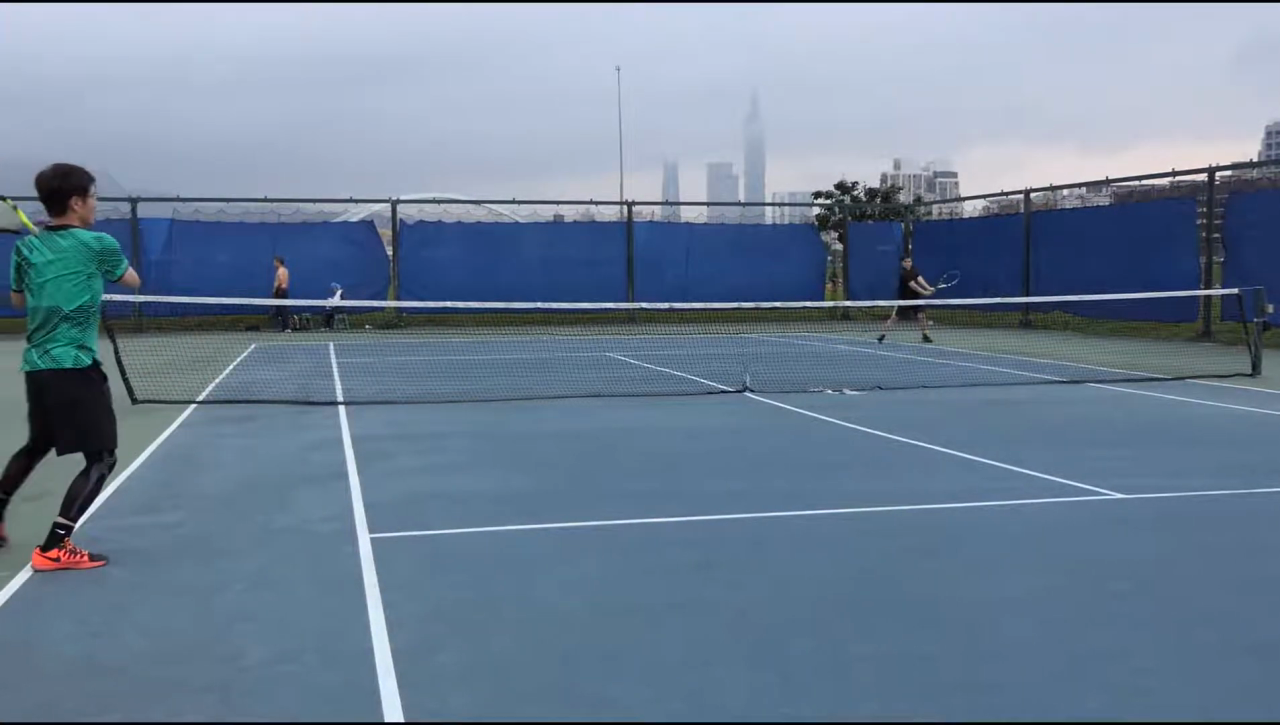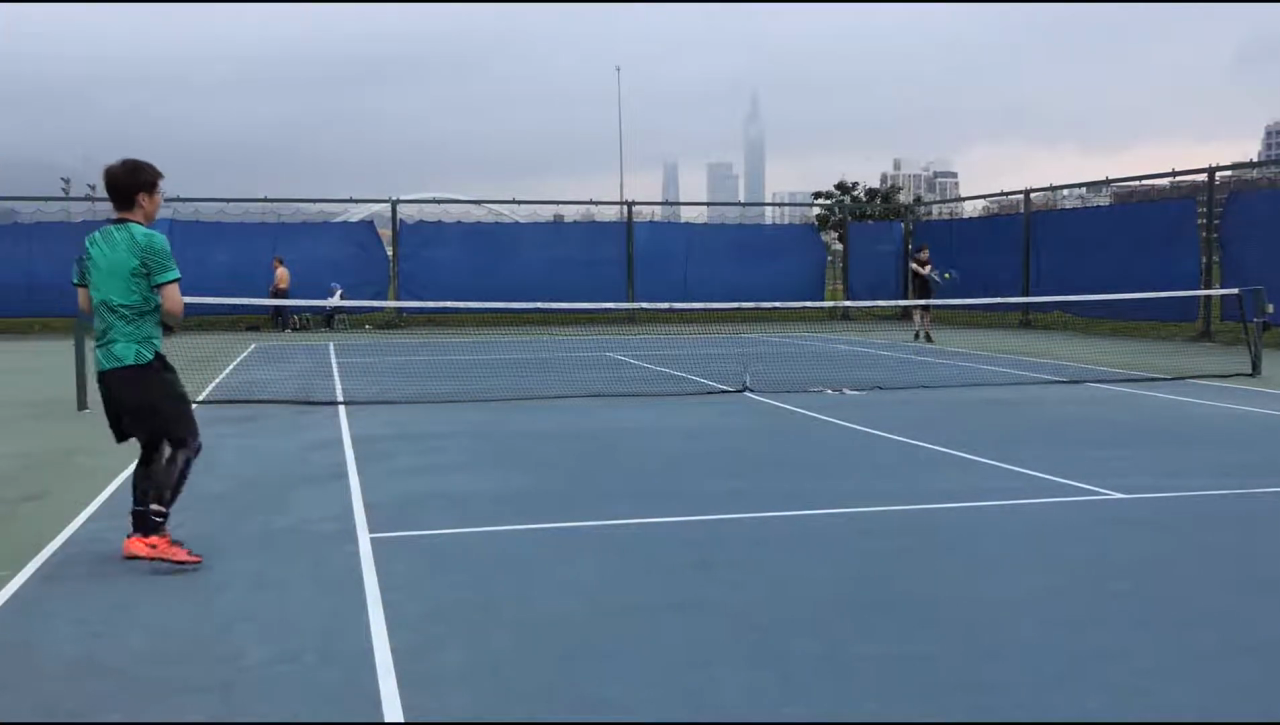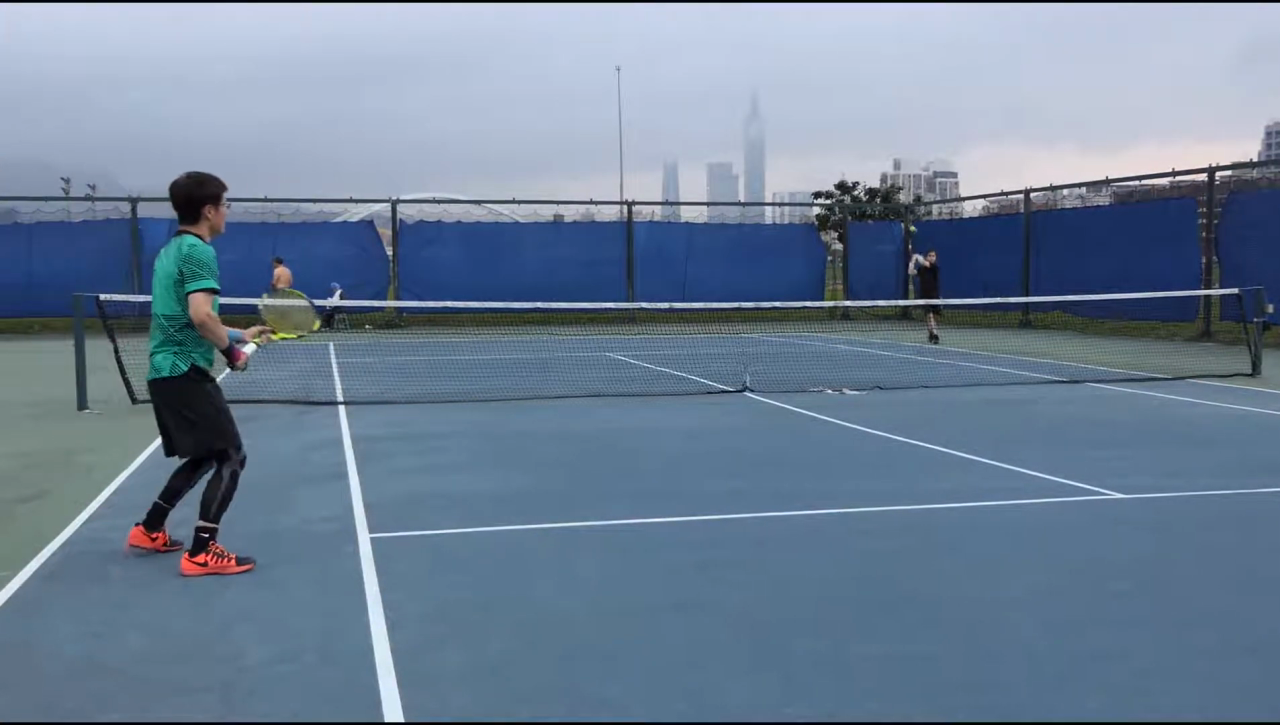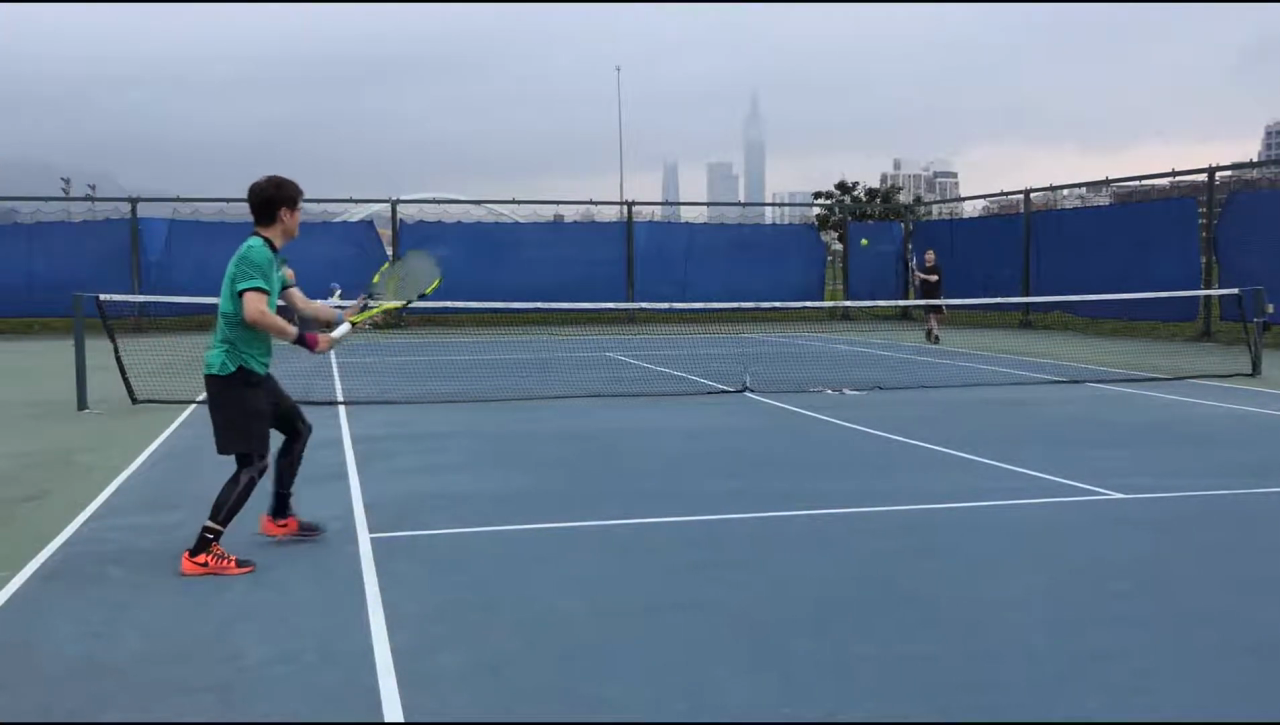
dt=0.3s
person 1, frame 1
right shoulder: (100, 244)
right elbow: (132, 282)
left hip: (37, 366)
right hip: (77, 367)
left knee: (38, 445)
right knee: (102, 458)
right ankle: (51, 547)
person 1, frame 2
left shoulder: (91, 243)
right shoulder: (151, 243)
left elbow: (86, 305)
right elbow: (173, 308)
right wrist: (158, 316)
left hip: (108, 364)
right hip: (141, 361)
left knee: (152, 447)
right knee: (186, 443)
left ankle: (142, 534)
right ankle: (153, 535)
person 1, frame 3
left shoulder: (172, 251)
right shoulder: (199, 254)
right elbow: (200, 317)
left wrist: (238, 335)
right wrist: (229, 352)
left hip: (170, 371)
right hip: (183, 372)
left knee: (204, 457)
right knee: (232, 456)
left ankle: (150, 528)
right ankle: (201, 551)
person 1, frame 4
left shoulder: (266, 257)
right shoulder: (255, 254)
left elbow: (300, 304)
right elbow: (256, 314)
left wrist: (344, 316)
right wrist: (306, 338)
left hip: (251, 370)
right hip: (233, 372)
left knee: (299, 429)
right knee: (253, 462)
left ankle: (280, 517)
right ankle: (201, 553)
